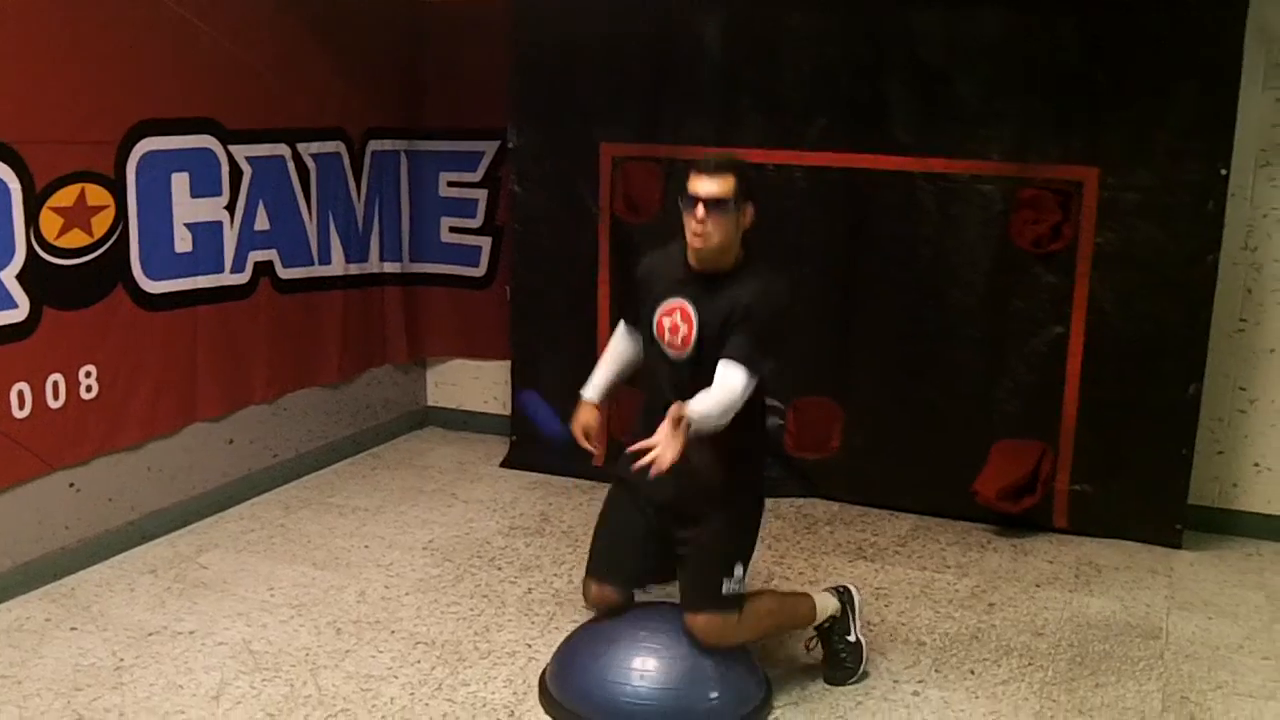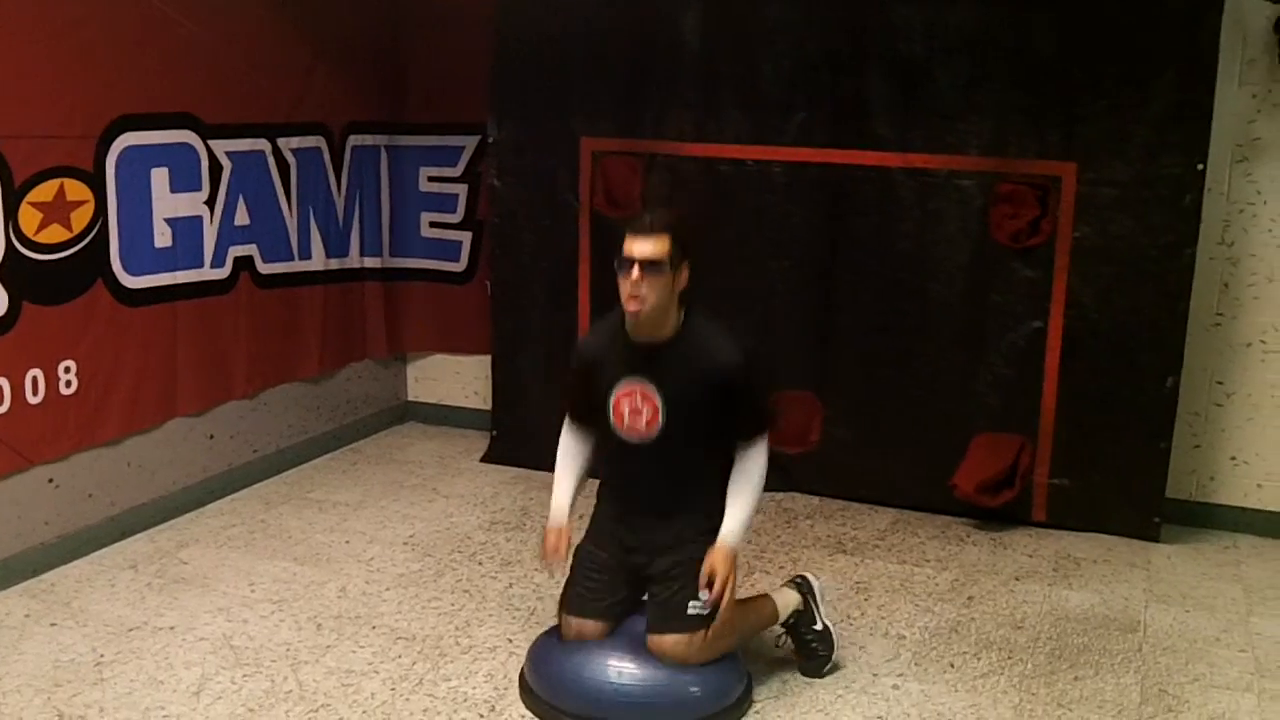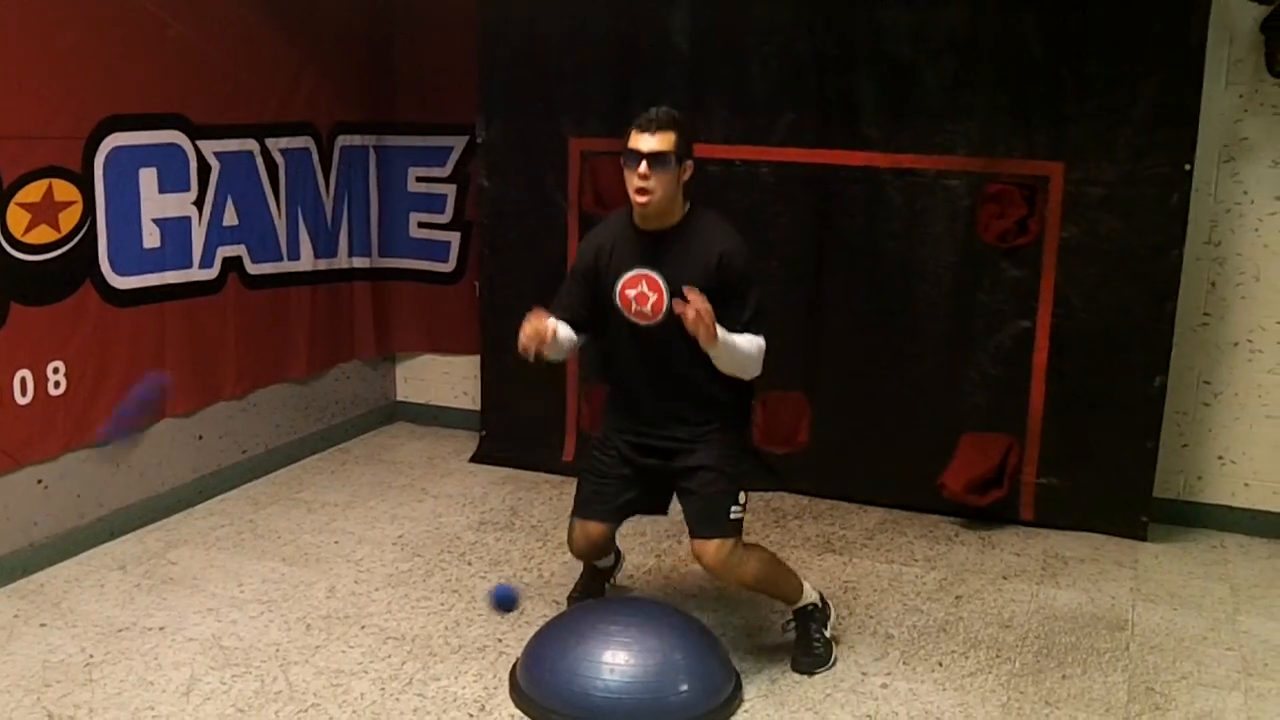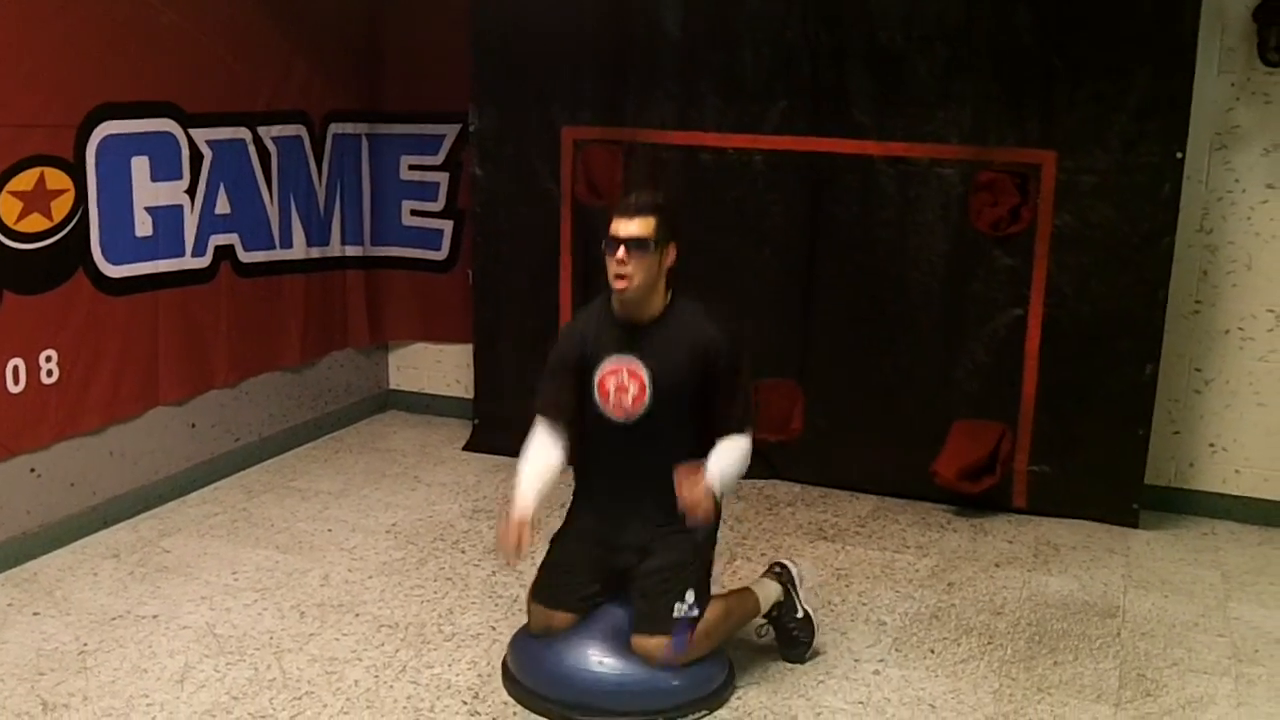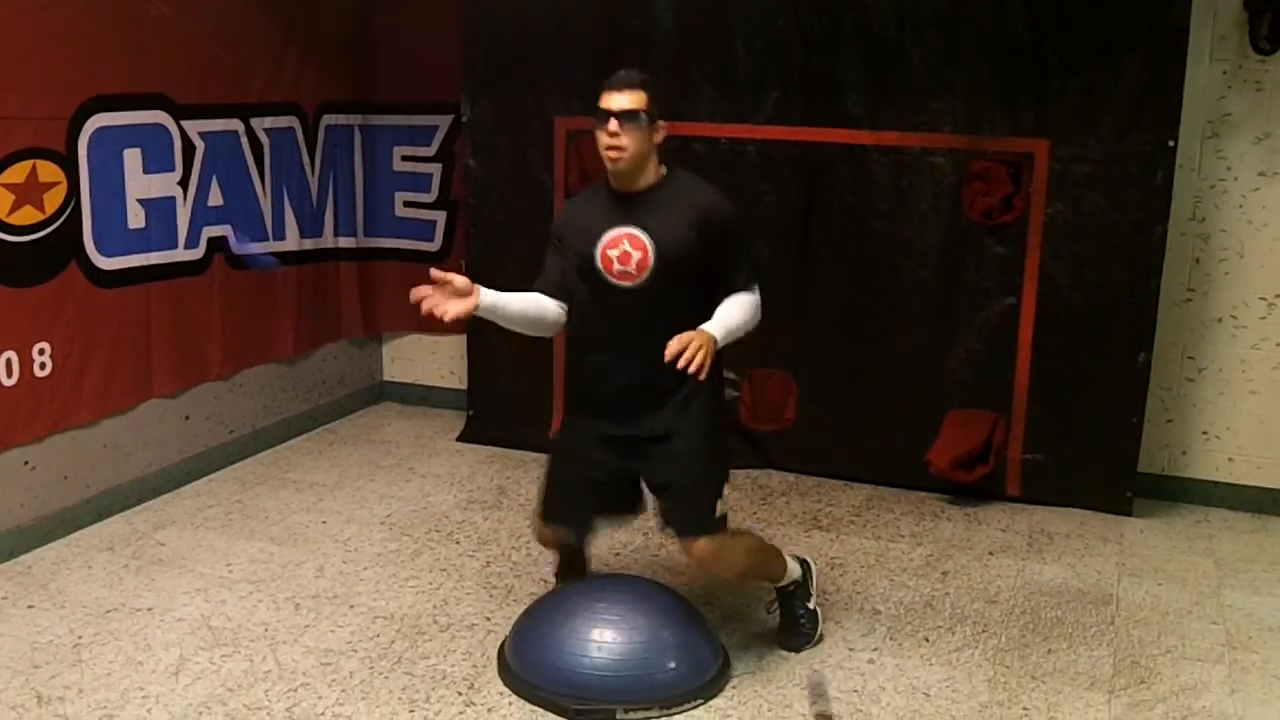
dt=0.5s
person 1, frame 1
left shoulder: (755, 297)
right shoulder: (656, 269)
left elbow: (731, 389)
left wrist: (686, 419)
right wrist: (594, 396)
left hip: (722, 477)
right hip: (651, 465)
left knee: (712, 628)
right knee: (600, 595)
left ankle: (832, 607)
right ankle: (623, 597)
person 1, frame 2
left shoulder: (718, 360)
right shoulder: (595, 349)
left elbow: (753, 447)
right elbow: (578, 429)
left wrist: (729, 541)
right wrist: (559, 513)
left hip: (693, 520)
right hip: (619, 516)
left knee: (676, 647)
right knee: (578, 634)
left ankle: (794, 601)
right ankle: (631, 591)
person 1, frame 3
left shoulder: (718, 246)
right shoulder: (601, 243)
left elbow: (751, 364)
right elbow: (569, 340)
left wrist: (713, 337)
right wrist: (545, 331)
left hip: (708, 425)
right hip: (628, 421)
left knee: (717, 555)
right knee: (584, 538)
left ankle: (809, 604)
right ankle: (604, 565)
person 1, frame 4
left shoulder: (701, 339)
right shoulder: (581, 334)
left elbow: (735, 437)
right elbow: (551, 433)
left wrist: (709, 484)
right wrist: (523, 506)
left hip: (674, 518)
right hip: (598, 511)
left knee: (660, 649)
right knee: (545, 625)
left ankle: (774, 591)
right ankle: (603, 587)
person 1, frame 5
left shoulder: (702, 206)
right shoulder: (577, 215)
left elbow: (746, 300)
right elbow: (551, 310)
left wrist: (708, 333)
right wrist: (480, 300)
left hip: (676, 401)
right hip: (597, 400)
left knee: (706, 552)
right knee: (556, 530)
left ankle: (792, 574)
right ankle: (573, 557)
